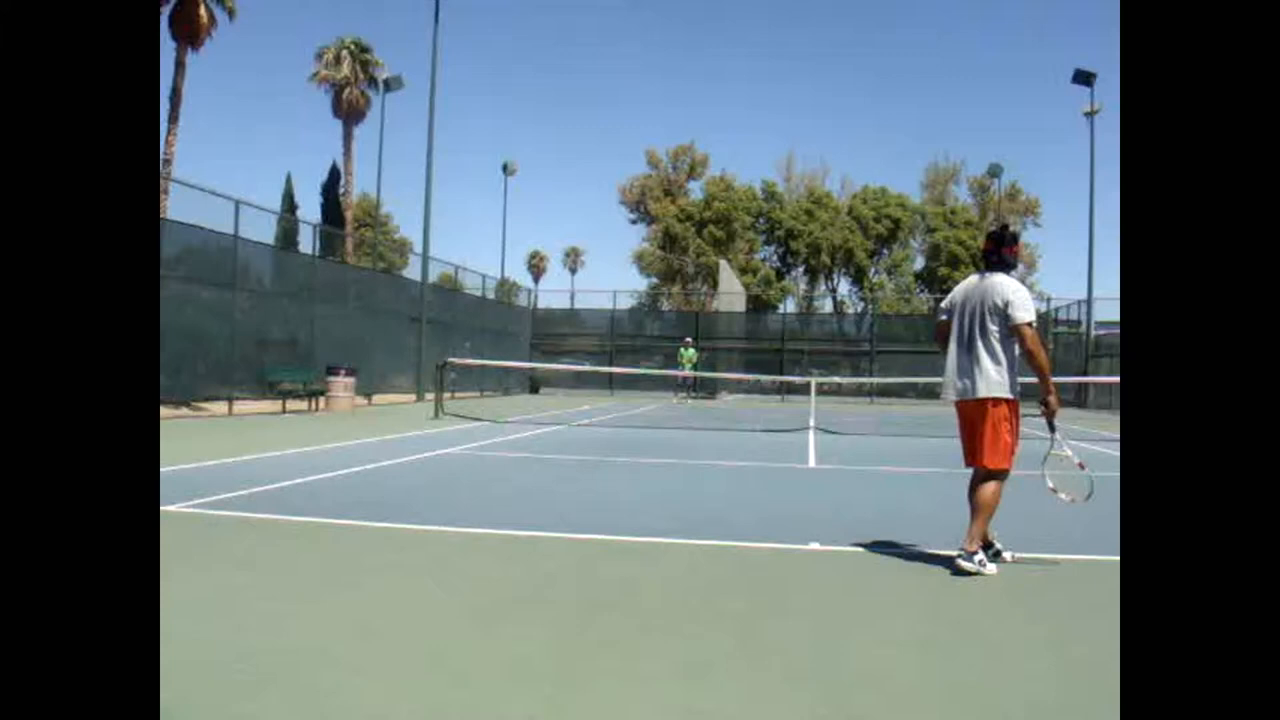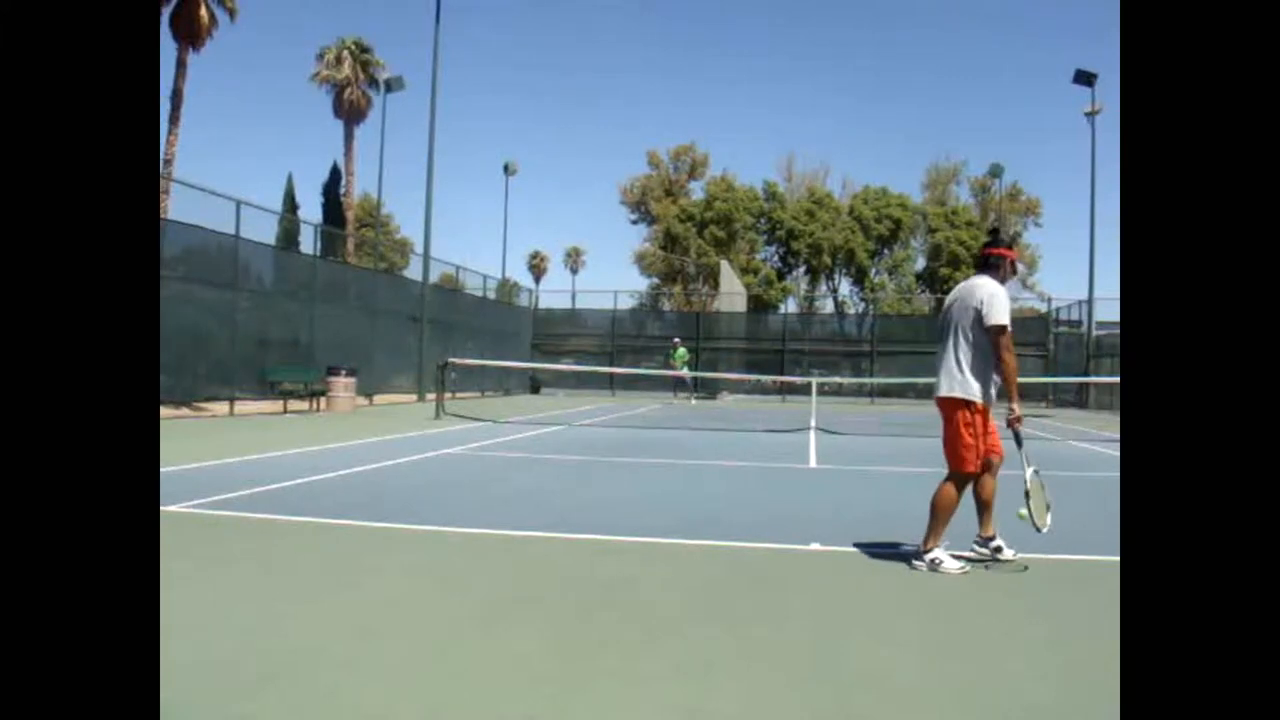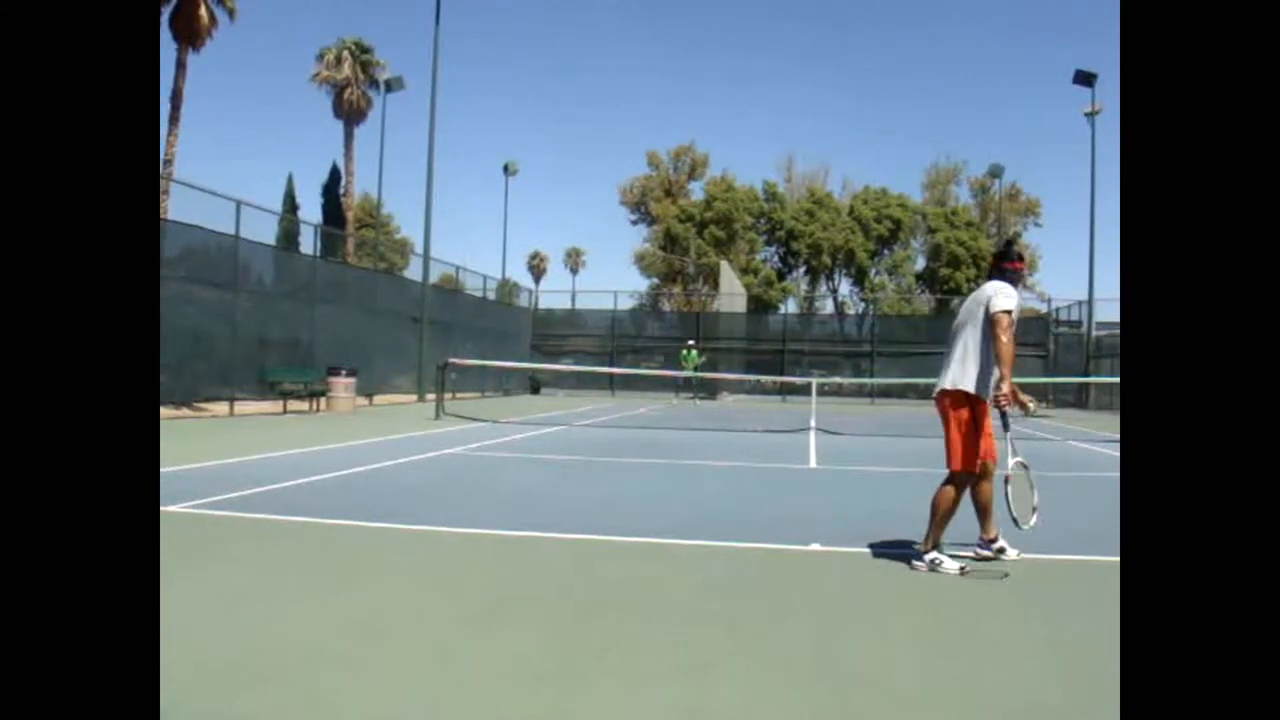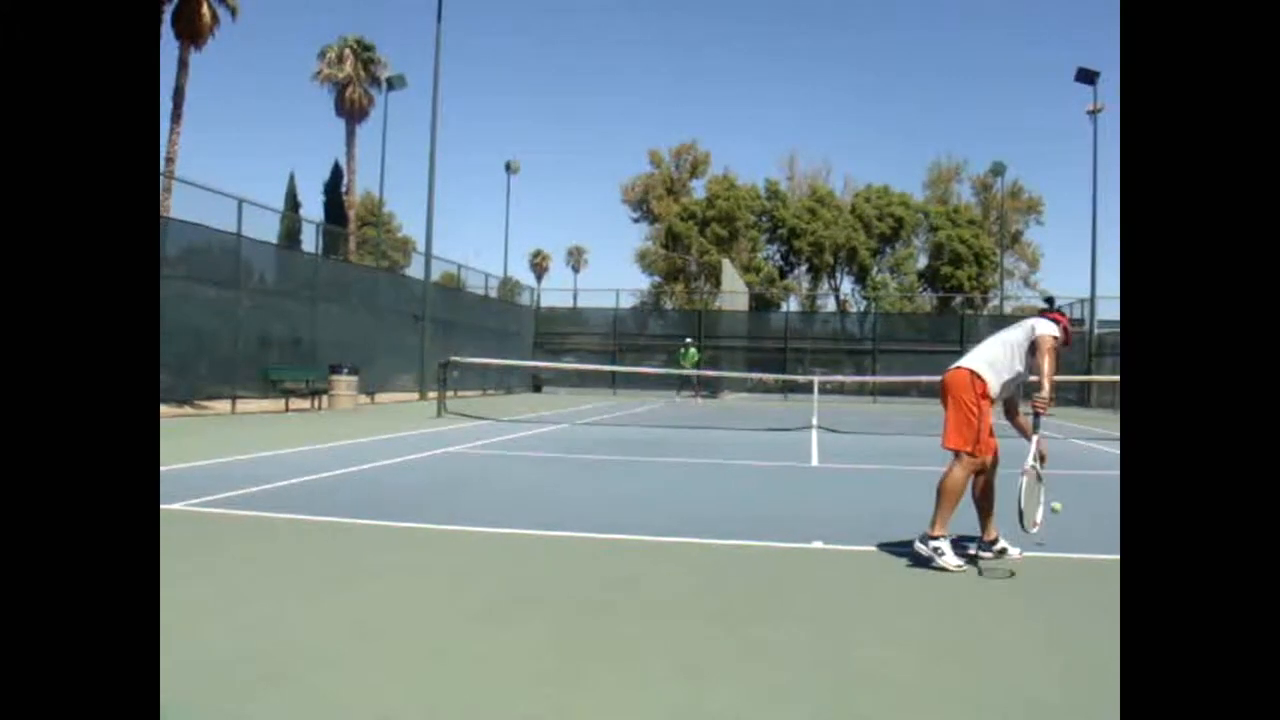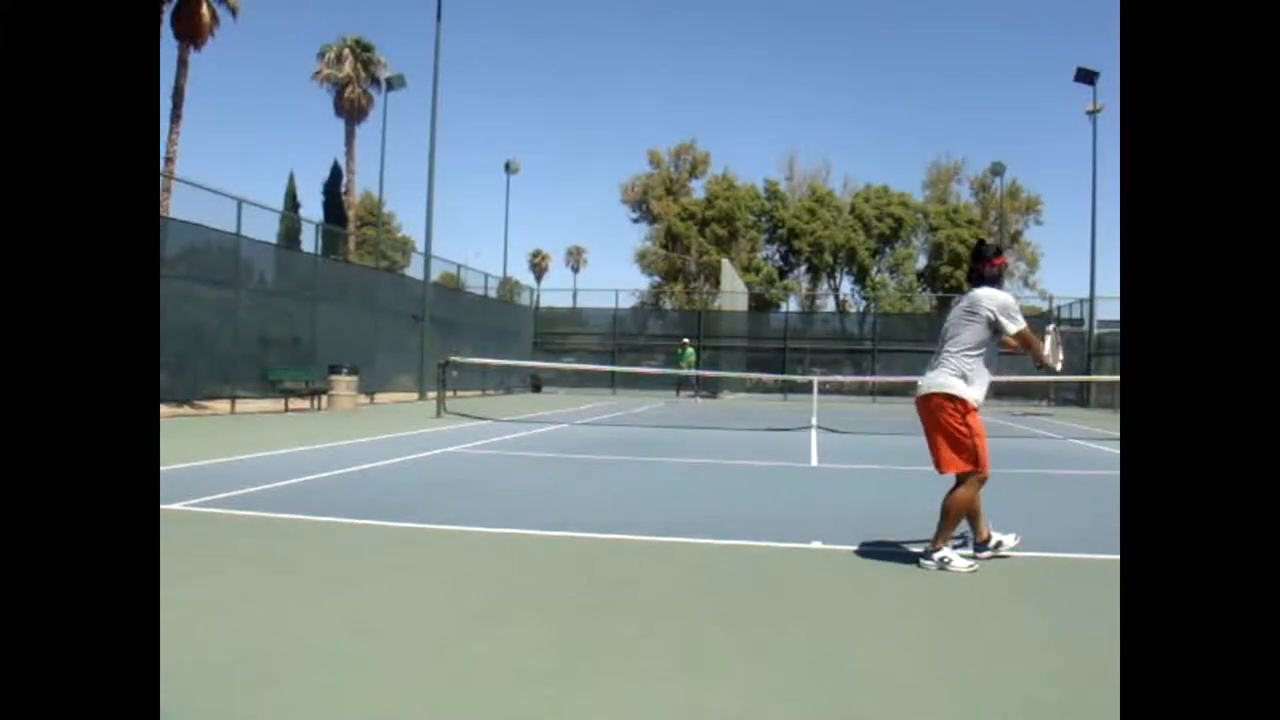
dt=1s
person 1, frame 1
left shoulder: (961, 289)
right shoulder: (1013, 289)
left elbow: (941, 337)
right elbow: (1031, 345)
right wrist: (1049, 392)
left hip: (962, 390)
right hip: (995, 391)
left knee: (983, 470)
right knee: (996, 472)
left ankle: (984, 543)
right ankle: (971, 549)
person 1, frame 2
left shoulder: (961, 290)
right shoulder: (994, 291)
right elbow: (1004, 349)
left wrist: (996, 385)
right wrist: (1013, 400)
left hip: (966, 392)
right hip: (967, 394)
left knee: (991, 460)
right knee: (962, 472)
left ankle: (987, 537)
right ankle: (928, 550)
person 1, frame 3
left shoulder: (979, 296)
right shoulder: (1004, 292)
right elbow: (1003, 333)
left wrist: (1016, 396)
right wrist: (1006, 384)
left hip: (969, 393)
right hip: (963, 393)
left knee: (986, 466)
right knee: (962, 473)
left ankle: (989, 539)
right ankle: (927, 551)
person 1, frame 4
left shoulder: (1023, 355)
right shoulder: (1046, 326)
left elbow: (1012, 412)
right elbow: (1047, 352)
left wrist: (1035, 443)
right wrist: (1045, 390)
left hip: (973, 385)
right hip: (970, 380)
left knee: (988, 462)
right knee: (968, 460)
left ankle: (989, 540)
right ankle: (934, 538)
person 1, frame 5
left shoulder: (969, 301)
right shoulder: (1000, 300)
right elbow: (1027, 343)
left wrist: (1030, 349)
right wrist: (1041, 354)
left hip: (934, 393)
right hip: (950, 396)
left knee: (971, 473)
right knee: (975, 474)
left ankle: (984, 539)
right ankle: (936, 550)
